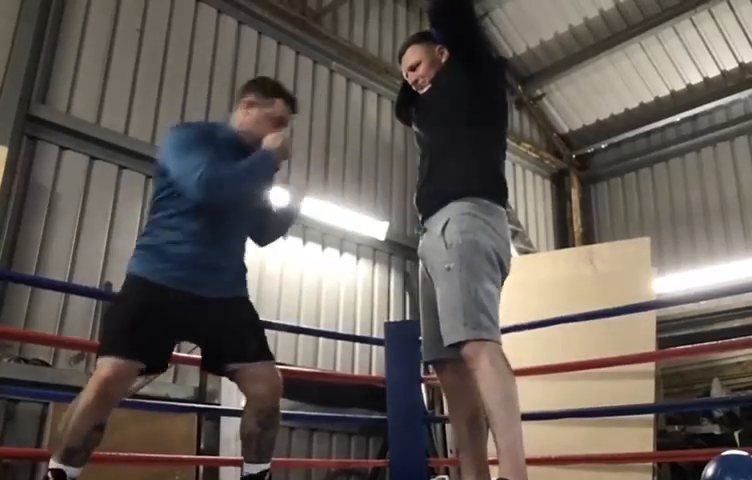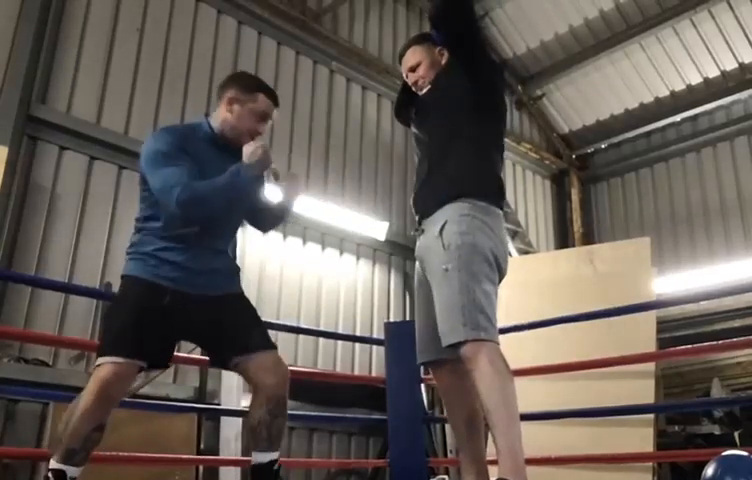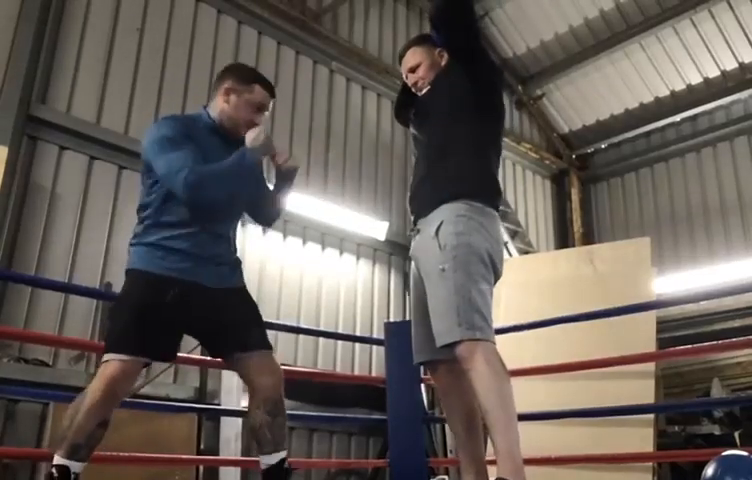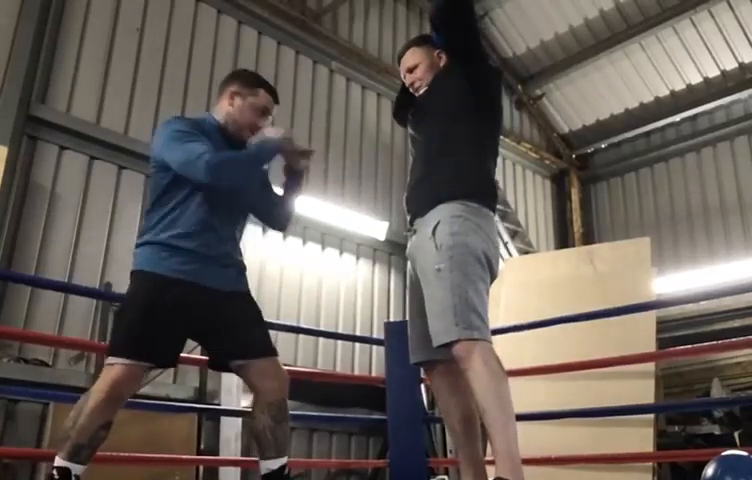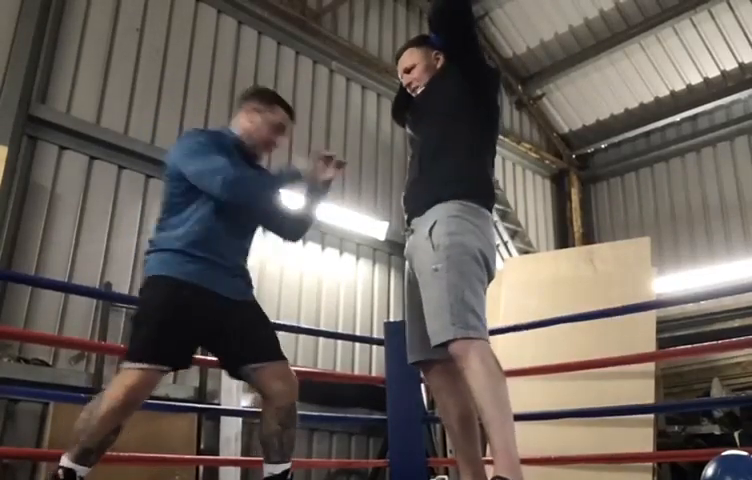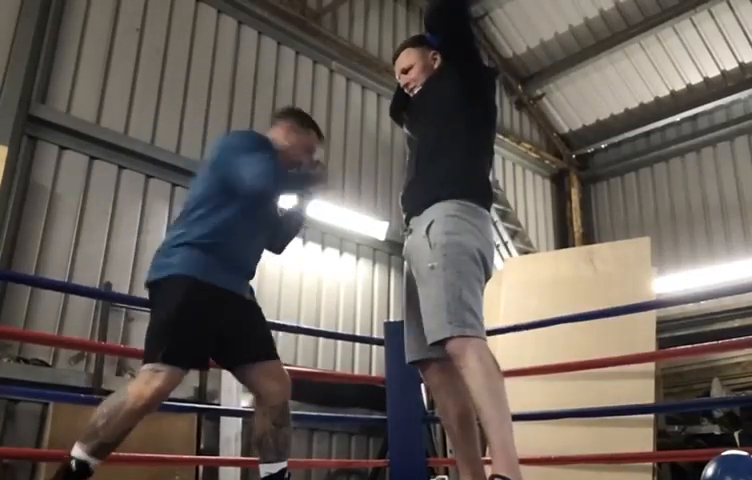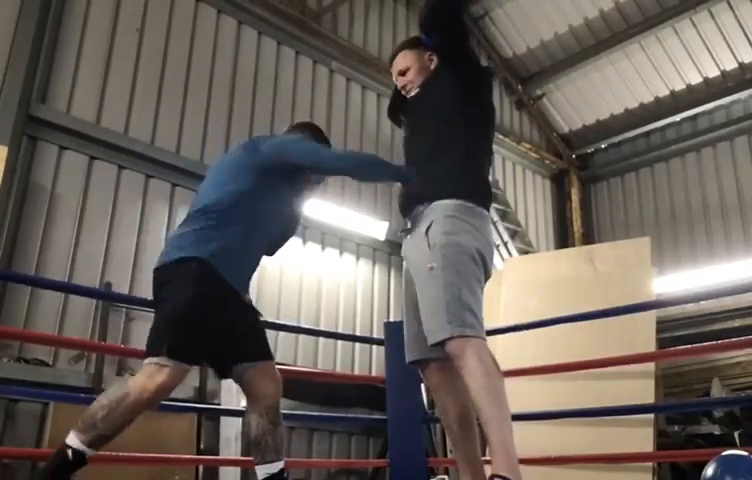
dt=0.1s
person 1, frame 1
left shoulder: (474, 74)
right shoulder: (433, 107)
right elbow: (401, 109)
left wrist: (424, 48)
right wrist: (416, 85)
left hip: (465, 217)
right hip: (437, 229)
left knee: (475, 342)
right knee: (448, 361)
person 1, frame 2
left shoulder: (474, 76)
right shoulder: (434, 108)
right elbow: (400, 110)
left wrist: (425, 48)
right wrist: (415, 85)
left hip: (462, 218)
right hip: (433, 231)
left knee: (473, 342)
right knee: (445, 362)
person 1, frame 3
left shoulder: (472, 78)
right shoulder: (431, 110)
right elbow: (399, 110)
left wrist: (428, 51)
right wrist: (413, 86)
left hip: (460, 220)
right hip: (430, 231)
left knee: (470, 342)
right knee: (442, 362)
person 1, frame 4
left shoulder: (471, 79)
right shoulder: (430, 110)
right elbow: (398, 111)
left wrist: (429, 48)
right wrist: (413, 86)
left hip: (456, 220)
right hip: (426, 232)
left knee: (467, 342)
right knee: (439, 363)
person 1, frame 5
left shoulder: (469, 80)
right shoulder: (427, 110)
right elbow: (397, 111)
left wrist: (429, 47)
right wrist: (411, 87)
left hip: (453, 219)
right hip: (425, 231)
left knee: (464, 341)
right knee: (437, 363)
person 1, frame 6
left shoulder: (466, 80)
right shoulder: (426, 108)
right elbow: (396, 110)
left wrist: (428, 43)
right wrist: (410, 86)
left hip: (450, 218)
right hip: (423, 229)
left knee: (461, 339)
right knee: (435, 362)
person 1, frame 7
left shoulder: (462, 78)
right shoulder: (422, 109)
right elbow: (393, 111)
left wrist: (418, 50)
right wrist: (407, 88)
left hip: (450, 220)
right hip: (422, 232)
left knee: (461, 341)
right knee: (435, 362)
person 2, frame 1
left shoulder: (254, 163)
right shoulder: (188, 138)
left elbow: (262, 233)
right elbow: (207, 188)
left wrist: (290, 212)
right wrist: (266, 158)
left hip: (223, 293)
right hip: (157, 281)
left knee: (266, 387)
right knee: (108, 381)
person 2, frame 2
left shoulder: (244, 160)
right shoulder: (168, 142)
left elbow: (263, 220)
right elbow: (183, 203)
left wrist: (286, 201)
right wrist: (246, 172)
left hip: (219, 290)
right hip: (153, 281)
left knee: (273, 377)
right knee: (108, 379)
person 2, frame 3
left shoulder: (240, 154)
right shoulder: (169, 131)
left elbow: (266, 214)
right elbow: (194, 185)
left wrist: (284, 178)
right wrist: (251, 155)
left hip: (221, 282)
right hip: (158, 273)
left knee: (267, 378)
right knee: (114, 377)
person 2, frame 4
left shoulder: (246, 158)
right shoulder: (178, 130)
left elbow: (277, 219)
right elbow: (211, 169)
left wrist: (295, 176)
right wrist: (272, 145)
left hip: (226, 285)
right hip: (164, 274)
left knee: (273, 383)
right knee: (118, 380)
person 2, frame 5
left shoulder: (254, 175)
right shoulder: (194, 143)
left elbow: (291, 229)
right elbow: (226, 184)
left wrist: (318, 188)
right wrist: (295, 177)
left hip: (230, 291)
right hip: (175, 281)
left knee: (281, 385)
right knee: (131, 385)
person 2, frame 6
left shoulder: (256, 177)
right shoulder: (245, 146)
left elbow: (276, 241)
right elbow: (265, 183)
left wrist: (302, 198)
right wrist: (304, 176)
left hip: (229, 290)
right hip: (188, 278)
left knee: (275, 387)
right knee: (154, 385)
person 2, frame 7
left shoulder: (266, 172)
right shoulder: (276, 148)
left elbow: (266, 241)
right elbow: (343, 161)
left wrist: (292, 212)
right wrist: (404, 173)
left hip: (224, 281)
right hip: (195, 267)
left knee: (266, 387)
right knee: (159, 377)
